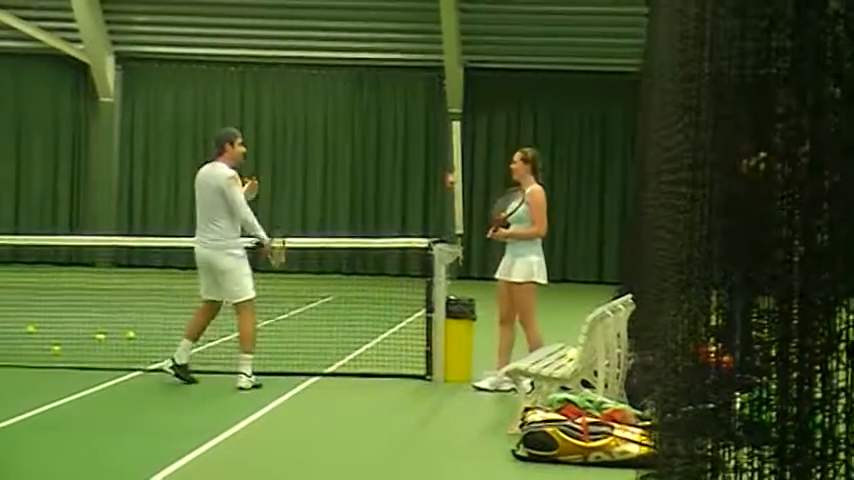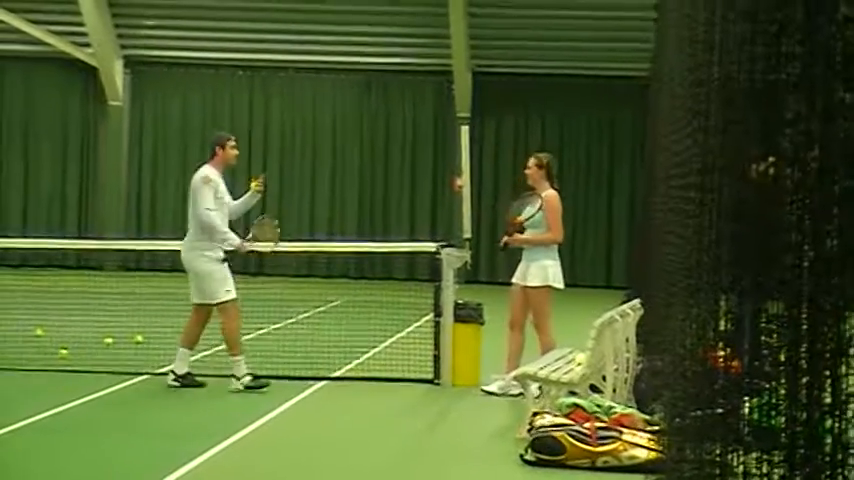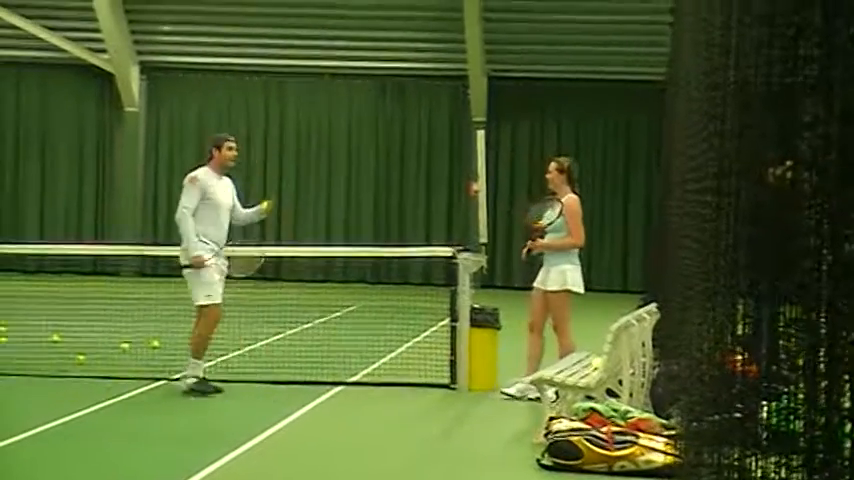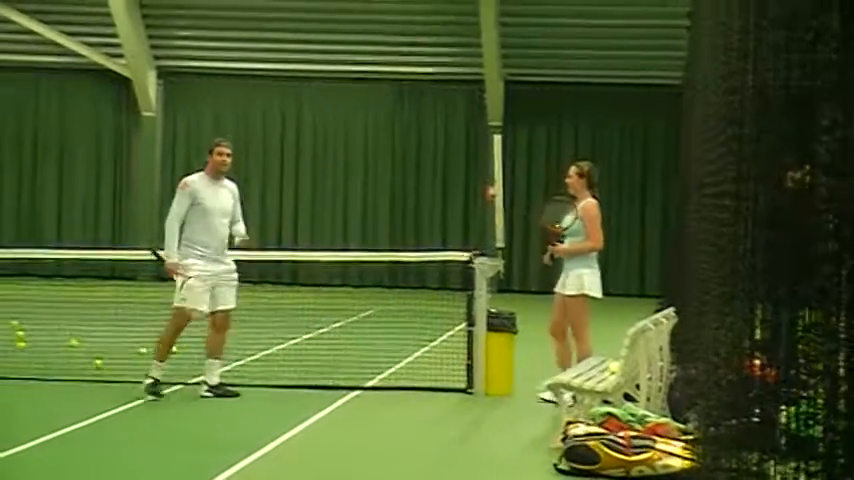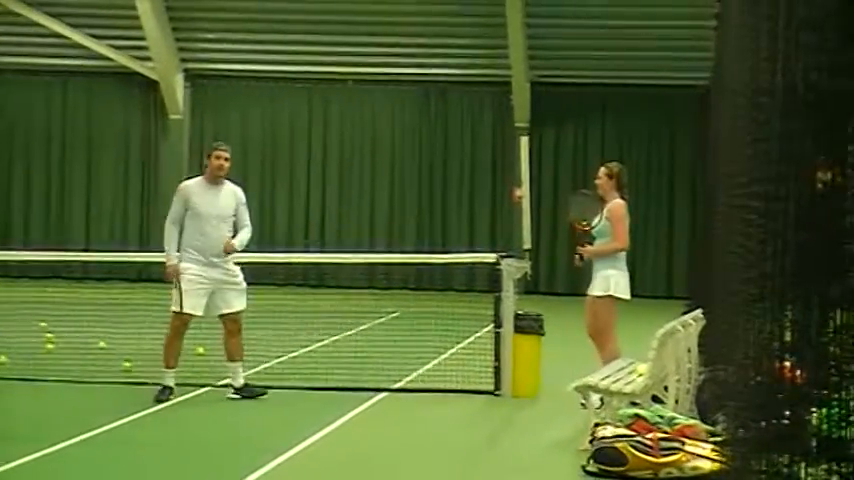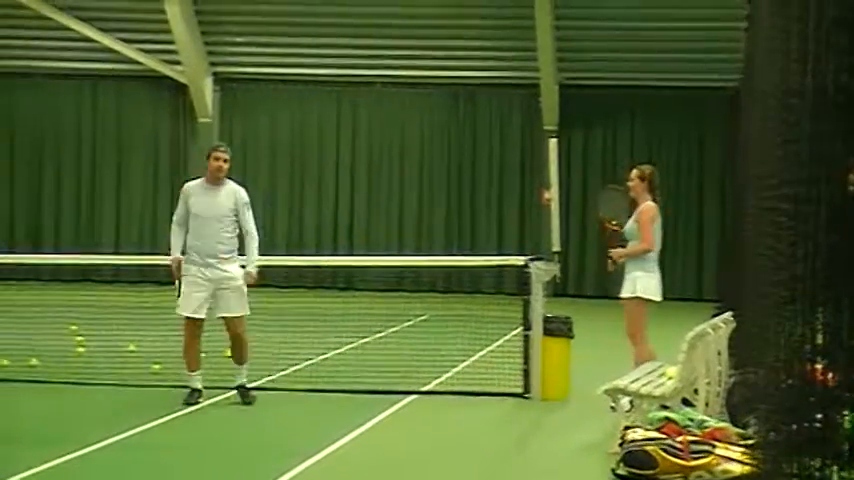
dt=0.2s
person 1, frame 1
left shoulder: (205, 172)
right shoulder: (227, 175)
right elbow: (242, 213)
left wrist: (247, 192)
right wrist: (262, 237)
left hip: (207, 249)
right hip: (226, 250)
left knee: (209, 307)
right knee: (247, 310)
left ankle: (178, 361)
right ankle: (245, 374)
person 1, frame 2
left shoulder: (217, 180)
right shoulder: (206, 176)
left elbow: (230, 211)
right elbow: (205, 214)
left wrist: (252, 195)
right wrist: (233, 241)
left hip: (207, 254)
right hip: (205, 254)
left knee: (201, 312)
right knee: (230, 310)
left ankle: (179, 371)
right ankle: (241, 374)
person 1, frame 3
left shoulder: (227, 183)
right shoulder: (197, 178)
left elbow: (239, 216)
right elbow: (183, 215)
left wrist: (260, 211)
right wrist: (193, 251)
left hip: (216, 257)
right hip: (200, 257)
left knee: (207, 317)
right knee: (210, 314)
left ankle: (195, 375)
right ankle: (193, 375)
person 1, frame 4
left shoulder: (231, 189)
right shoulder: (190, 184)
left elbow: (238, 222)
right elbow: (173, 221)
left wrist: (241, 234)
right wrist: (171, 257)
left hip: (223, 264)
right hip: (194, 263)
left knee: (221, 322)
right knee: (180, 319)
left ankle: (212, 382)
right ankle: (154, 375)
person 1, frame 5
left shoulder: (235, 193)
right shoulder: (187, 189)
left elbow: (246, 227)
right elbow: (172, 224)
left wrist: (236, 243)
right wrist: (171, 258)
left hip: (225, 268)
right hip: (192, 267)
left knee: (234, 326)
right knee: (177, 325)
left ankle: (238, 384)
right ankle: (168, 383)
person 1, frame 6
left shoulder: (237, 193)
right shoulder: (189, 190)
left elbow: (250, 232)
right elbow: (178, 224)
left wrist: (251, 266)
right wrist: (176, 254)
left hip: (228, 270)
right hip: (193, 269)
left knee: (237, 331)
right knee: (192, 331)
left ankle: (241, 381)
right ankle: (195, 386)
person 2, frame 1
left shoulder: (535, 192)
right shoulder: (520, 192)
left elbow: (540, 230)
left wrist: (509, 234)
right wrist: (502, 233)
left hip: (526, 261)
right hip: (510, 259)
left knee: (527, 322)
right knee: (505, 320)
right ankle: (501, 375)
person 2, frame 2
left shoulder: (551, 197)
left elbow: (556, 236)
left wrist: (525, 239)
right wrist: (516, 240)
left hip: (542, 266)
right hip: (526, 265)
left knee: (541, 326)
right knee: (515, 323)
right ankle: (510, 380)
person 2, frame 3
left shoulder: (571, 201)
right shoulder: (555, 201)
left elbow: (578, 240)
left wrist: (546, 244)
right wrist: (538, 246)
left hip: (563, 270)
right hip: (548, 269)
left knee: (561, 330)
right knee: (534, 327)
right ankle: (529, 383)
person 2, frame 4
left shoulder: (589, 206)
right shoulder: (577, 206)
left elbow: (596, 244)
left wrist: (566, 250)
right wrist: (559, 250)
left hip: (581, 274)
right hip: (569, 274)
left knee: (579, 335)
right knee: (556, 330)
person 2, frame 5
left shoulder: (617, 206)
right shoulder: (608, 206)
left elbow: (622, 243)
left wrist: (594, 251)
right wrist: (589, 251)
left hip: (610, 275)
right hip: (602, 274)
left knee: (606, 337)
right knee: (593, 331)
person 2, frame 6
left shoulder: (646, 209)
right shoulder: (648, 209)
left elbow: (647, 246)
left wrist: (621, 253)
right wrist: (624, 255)
left hip: (640, 277)
right hip: (641, 275)
left knee: (637, 338)
right knee: (638, 338)
